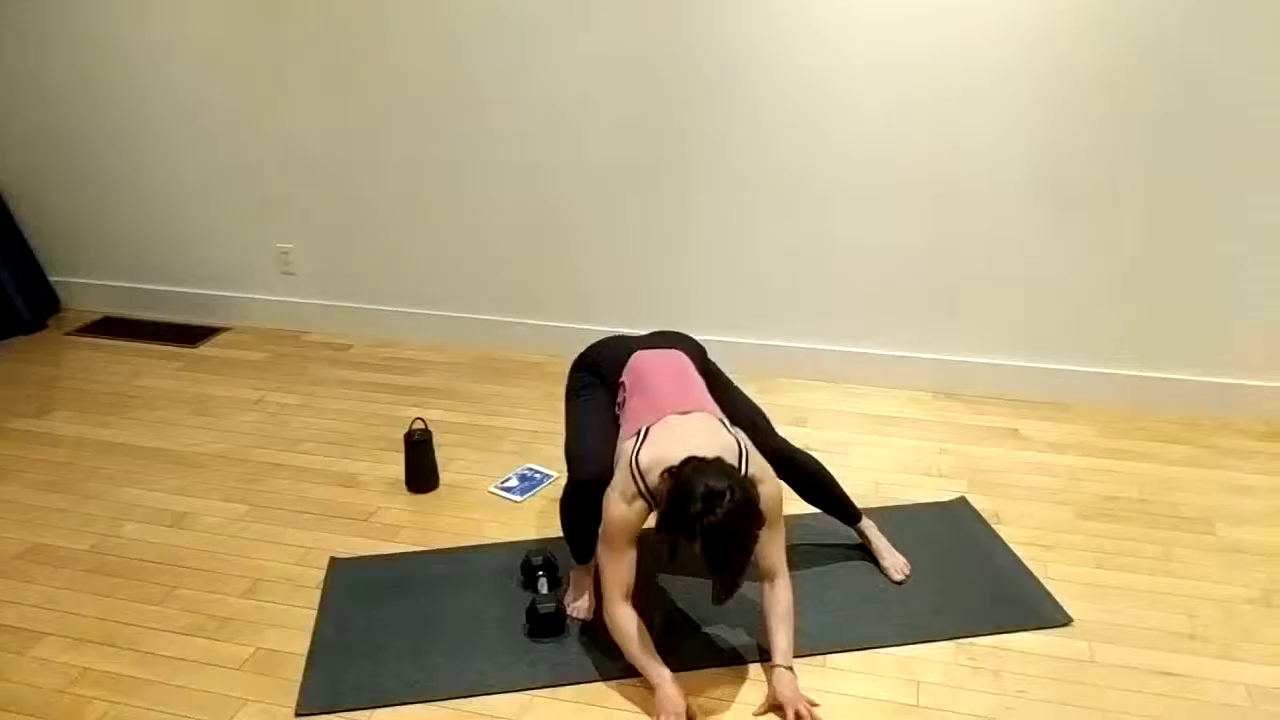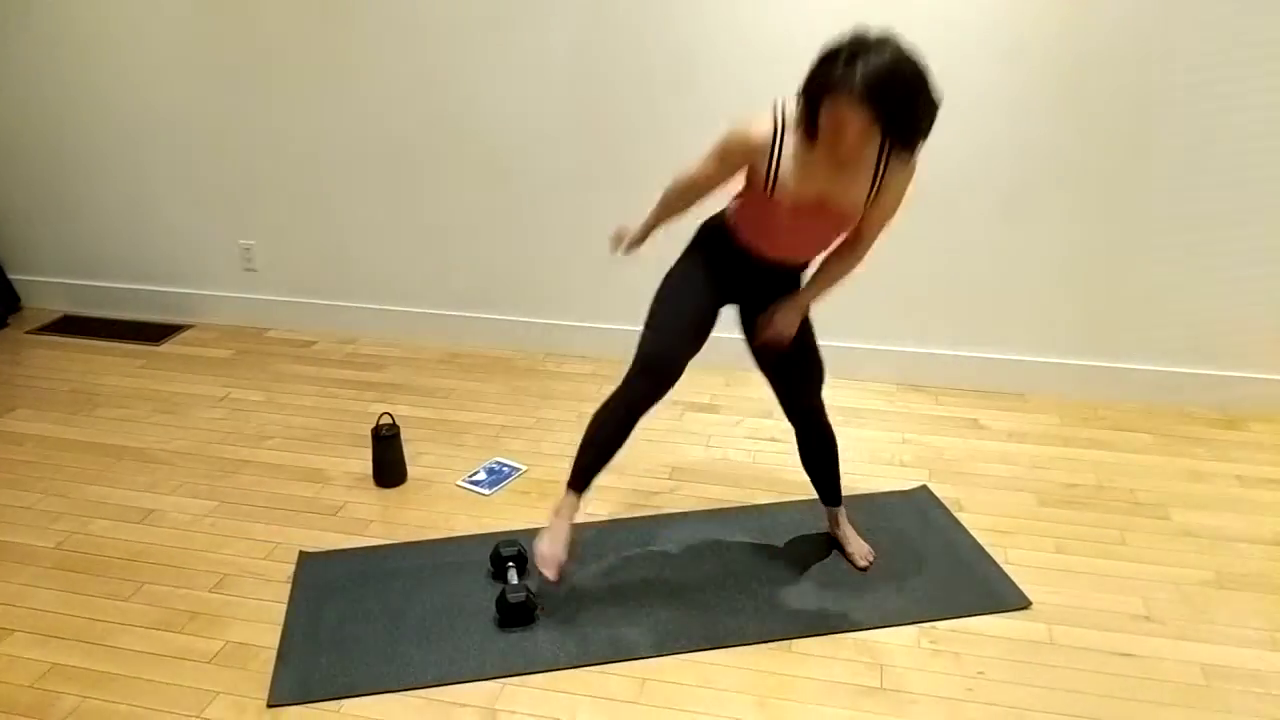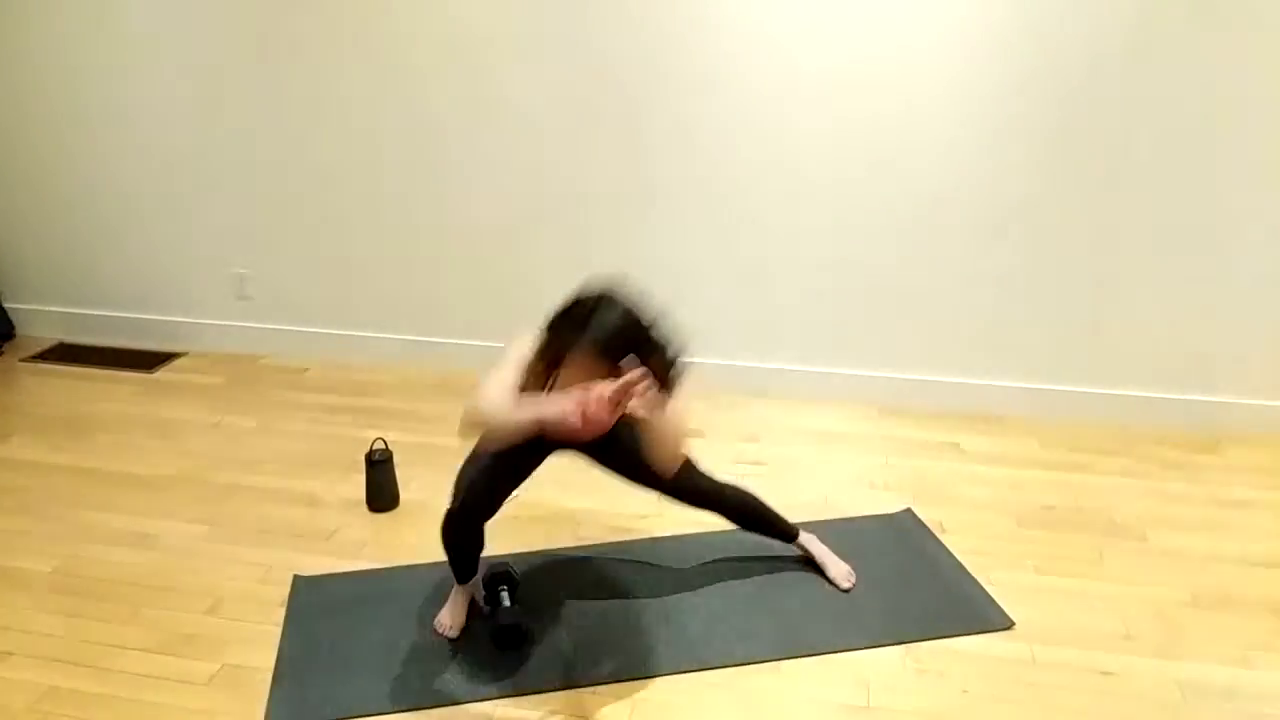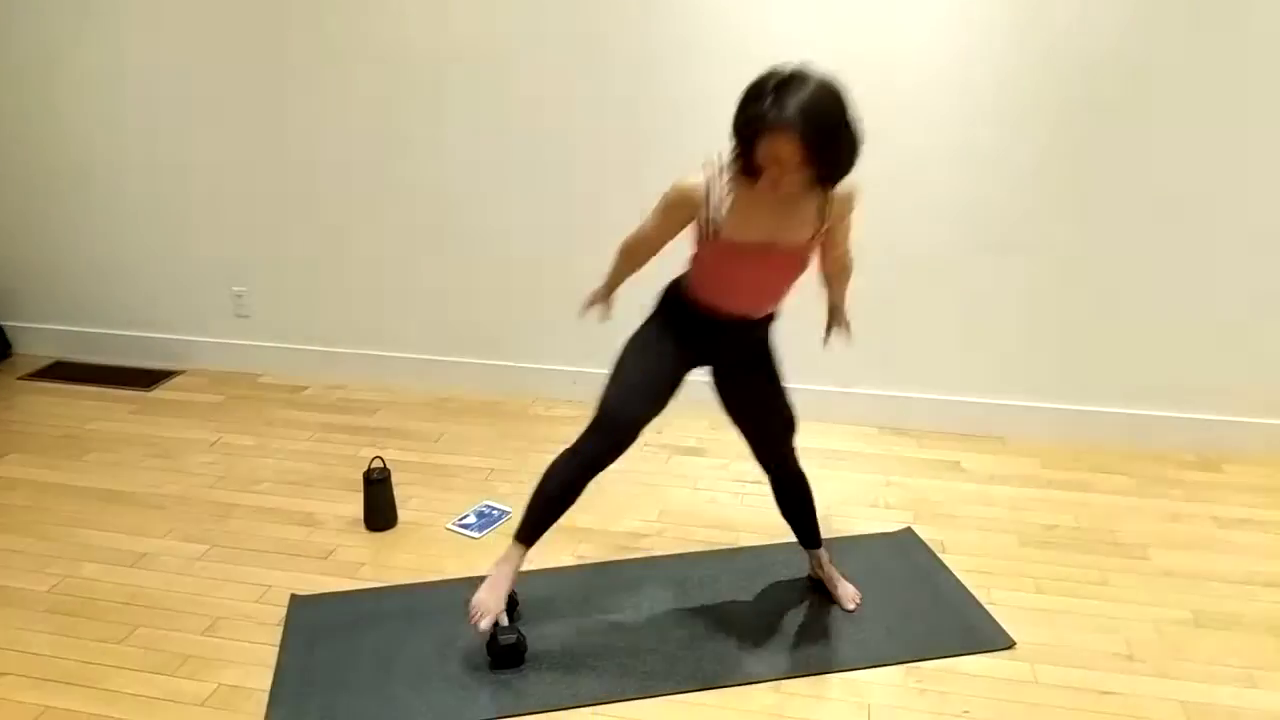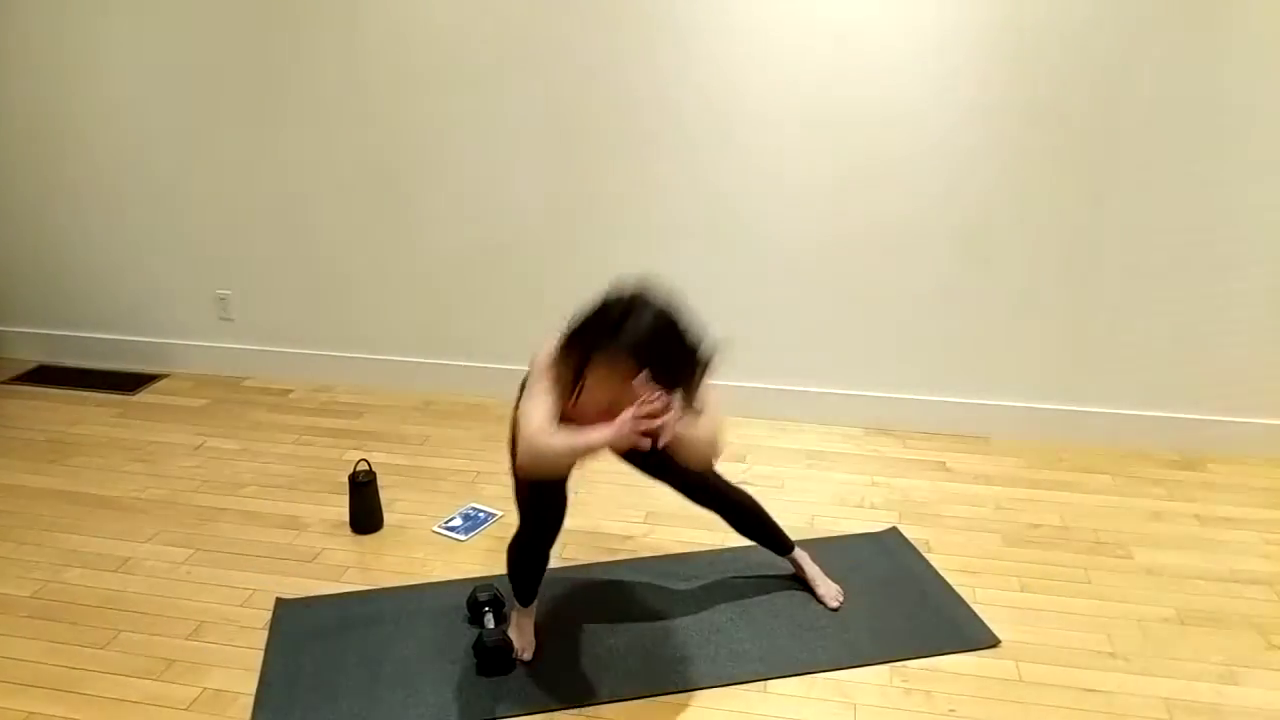
dt=1s
person 1, frame 1
left shoulder: (759, 480)
right shoulder: (630, 492)
left elbow: (775, 578)
right elbow: (617, 604)
left wrist: (782, 671)
right wrist: (663, 684)
left hip: (684, 355)
right hip: (605, 367)
left knee: (780, 451)
right knee: (587, 479)
left ankle: (867, 531)
right ankle: (582, 568)
person 1, frame 2
left shoulder: (895, 165)
right shoulder: (762, 138)
left elbow: (858, 242)
right elbow: (693, 182)
left wrist: (800, 302)
right wrist: (641, 230)
left hip: (779, 282)
right hip: (715, 260)
left knee: (804, 405)
right knee: (646, 381)
left ankle: (837, 519)
right ankle: (567, 507)
person 1, frame 3
left shoulder: (644, 369)
right shoulder: (536, 352)
left elbow: (667, 461)
right elbow: (481, 418)
left wrist: (650, 409)
right wrist: (554, 408)
left hip: (603, 430)
right hip: (532, 425)
left knee: (701, 488)
right knee: (466, 511)
left ankle: (805, 542)
right ankle: (464, 587)
person 1, frame 4
left shoulder: (834, 198)
right shoulder: (700, 191)
left elbow: (835, 260)
right elbow: (642, 243)
left wrist: (837, 306)
right wrist: (607, 287)
left hip: (750, 340)
right hip: (681, 326)
left knee: (779, 459)
right knee: (601, 443)
left ankle: (819, 564)
right ankle: (509, 561)
person 1, frame 5
left shoulder: (678, 364)
right shoulder: (558, 363)
left elbow: (704, 452)
right elbow: (531, 454)
left wrist: (677, 428)
right wrist: (610, 433)
right hip: (563, 430)
left knee: (712, 489)
right knee: (538, 527)
left ankle: (800, 560)
right ankle: (522, 612)
